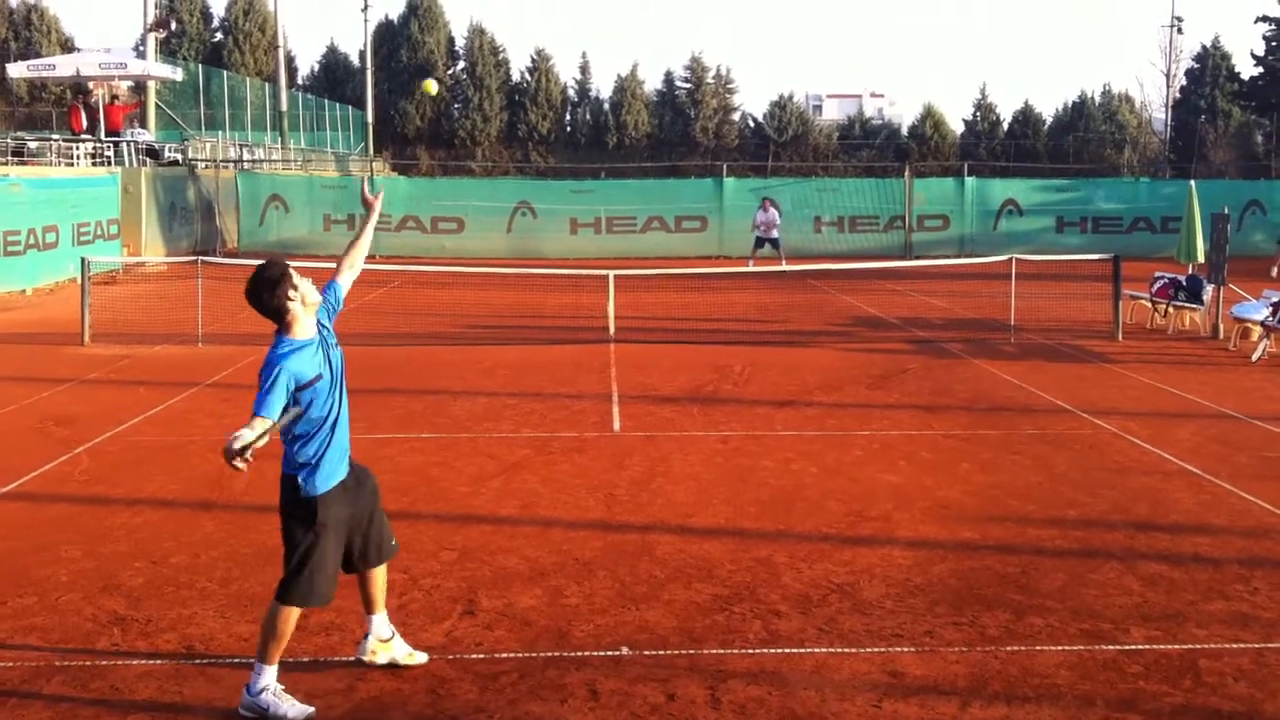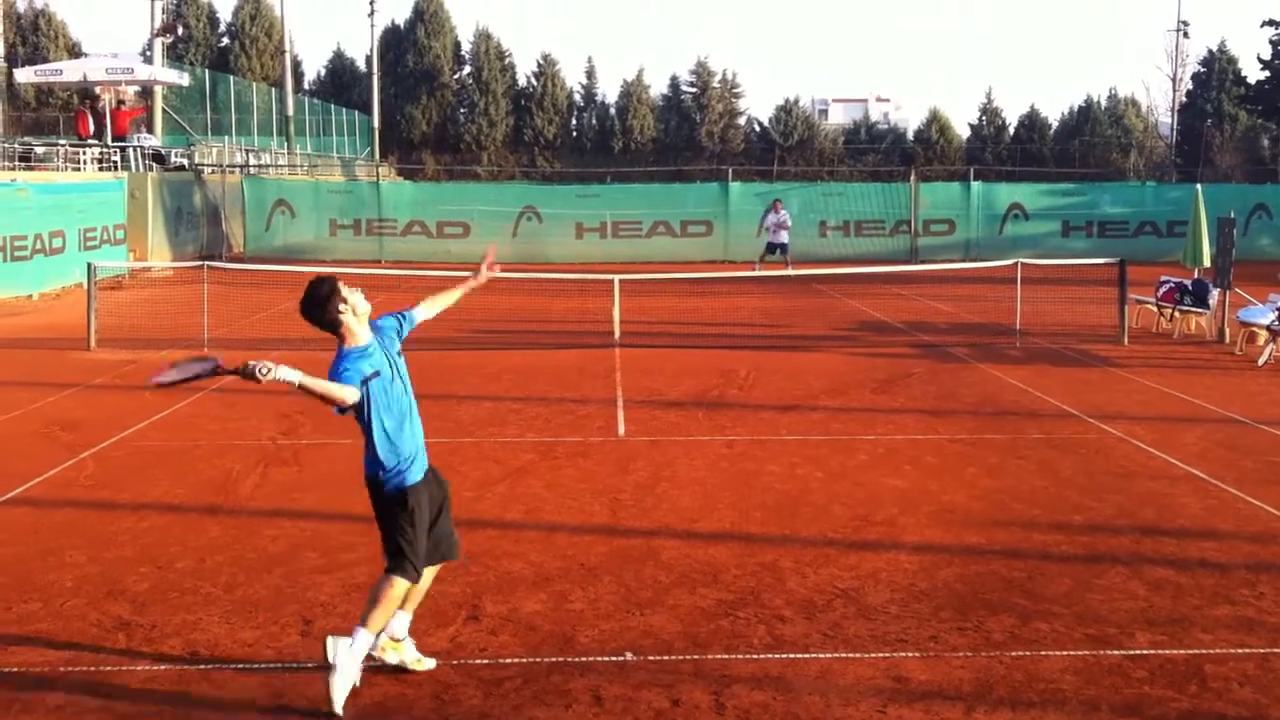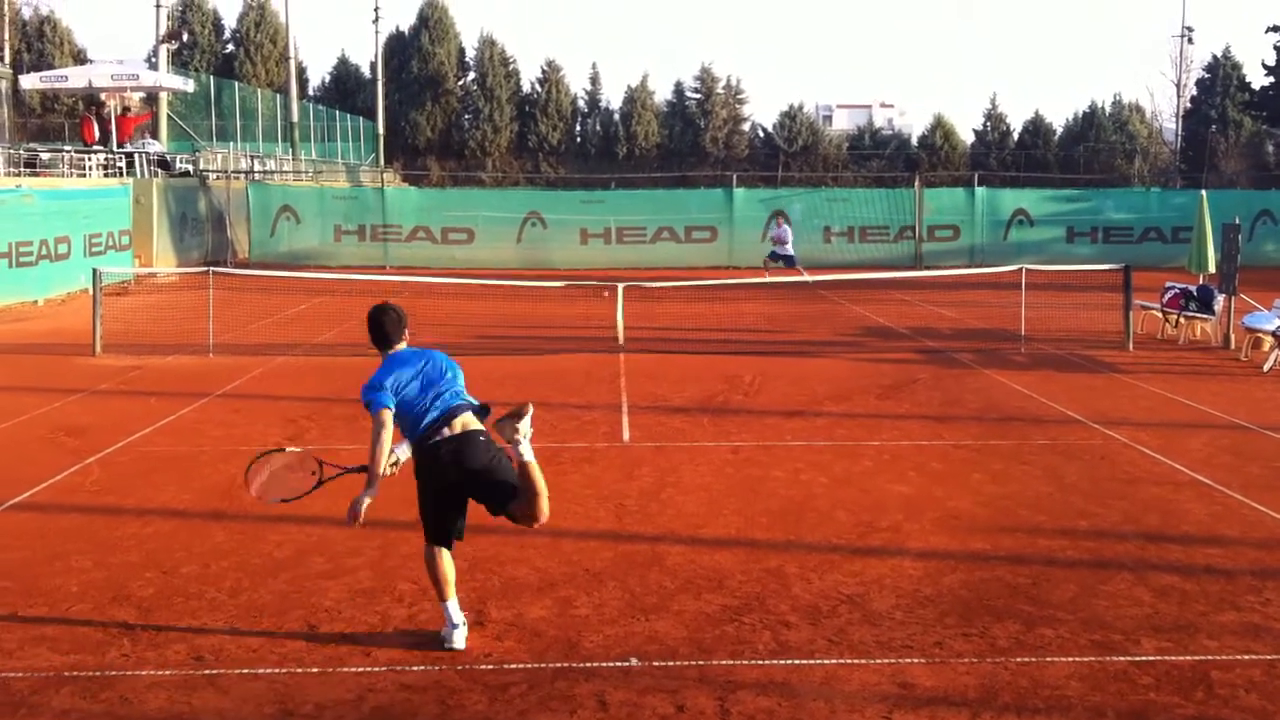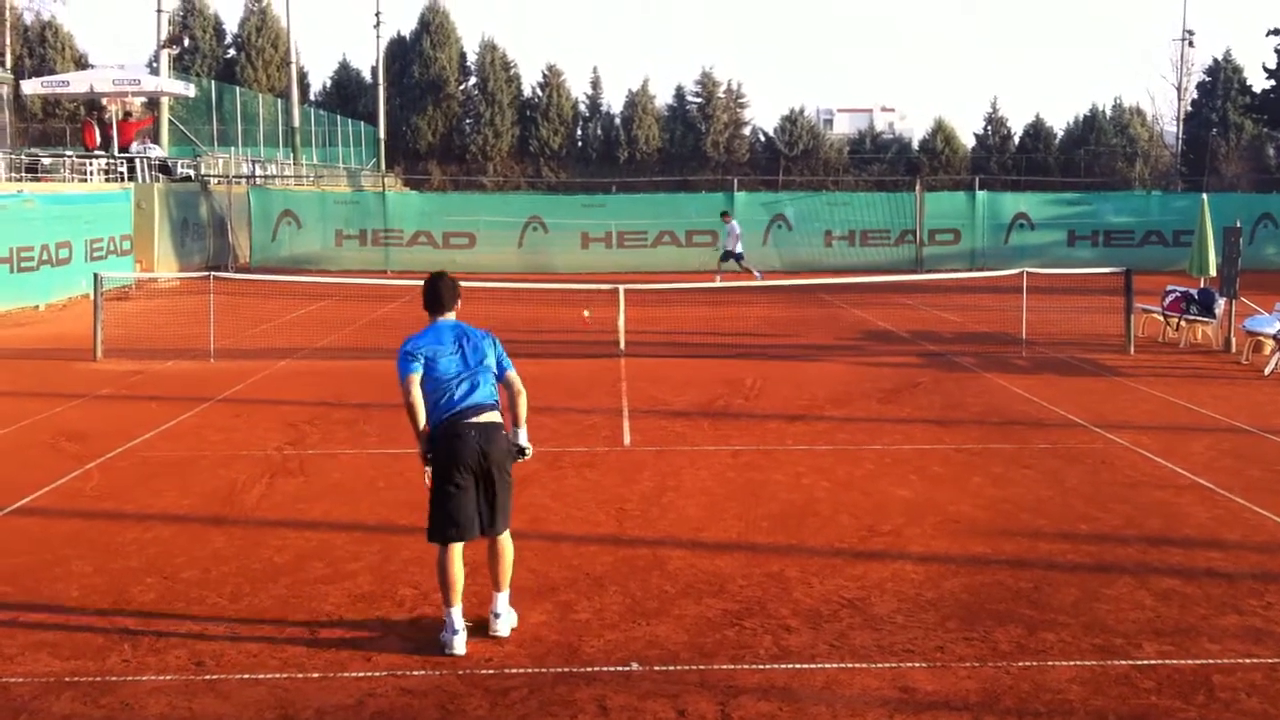
dt=0.5s
person 1, frame 1
left shoulder: (321, 319)
right shoulder: (284, 363)
left elbow: (348, 269)
right elbow: (261, 423)
left wrist: (372, 216)
right wrist: (240, 445)
left hip: (345, 474)
right hip: (312, 490)
left knee: (375, 554)
right knee: (301, 588)
left ankle: (379, 640)
person 1, frame 2
left shoulder: (382, 328)
right shoulder: (349, 362)
left elbow: (421, 310)
right elbow: (345, 395)
left wrist: (470, 283)
right wrist: (288, 375)
left hip: (418, 471)
right hip: (398, 479)
left knee: (435, 553)
right knee: (405, 565)
left ankle: (393, 638)
right ankle: (353, 650)
person 1, frame 3
left shoulder: (378, 381)
right shoulder: (441, 360)
left elbow: (384, 431)
left wrist: (369, 490)
left hip: (435, 456)
right hip: (476, 445)
left knee: (437, 544)
right knee: (533, 516)
left ankle: (453, 623)
right ankle: (516, 442)
person 1, frame 4
left shoulder: (414, 346)
right shoulder: (485, 338)
left elbow: (412, 392)
right elbow: (517, 390)
left wrist: (423, 440)
right wrist: (520, 432)
left hip: (452, 441)
right hip: (494, 435)
left knee: (450, 540)
right knee: (499, 531)
left ankle: (455, 628)
right ankle: (500, 613)
